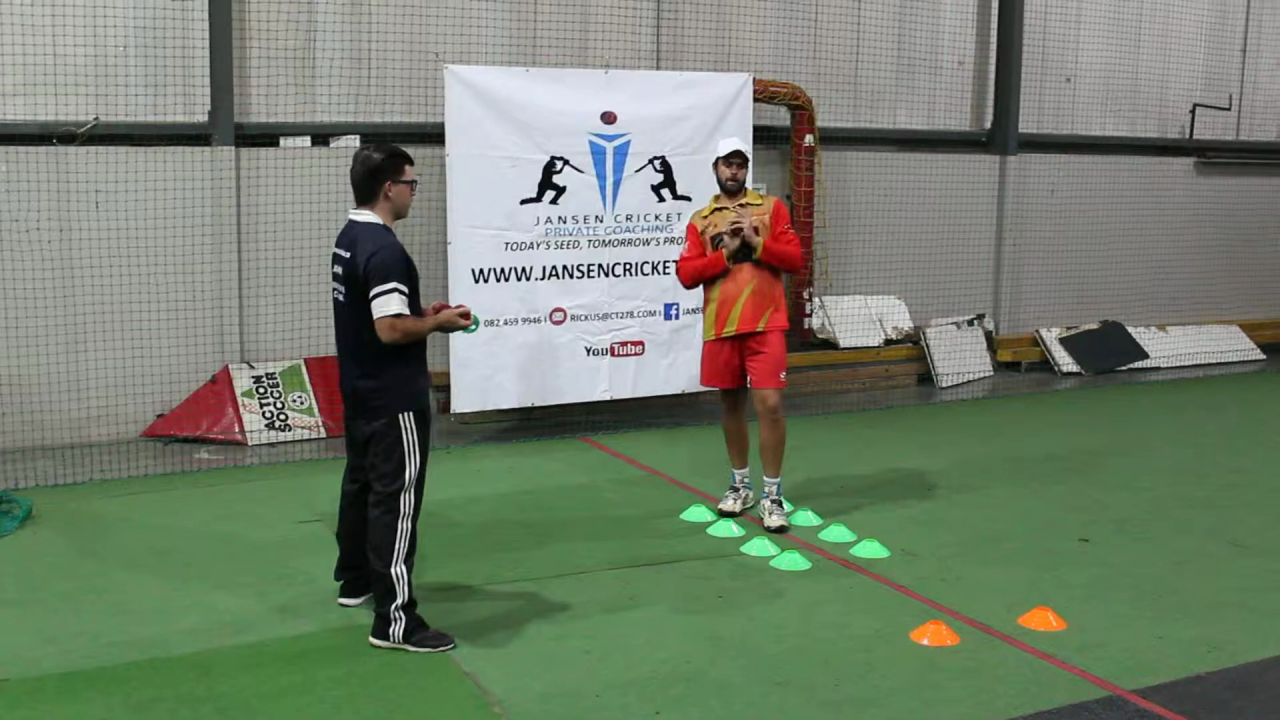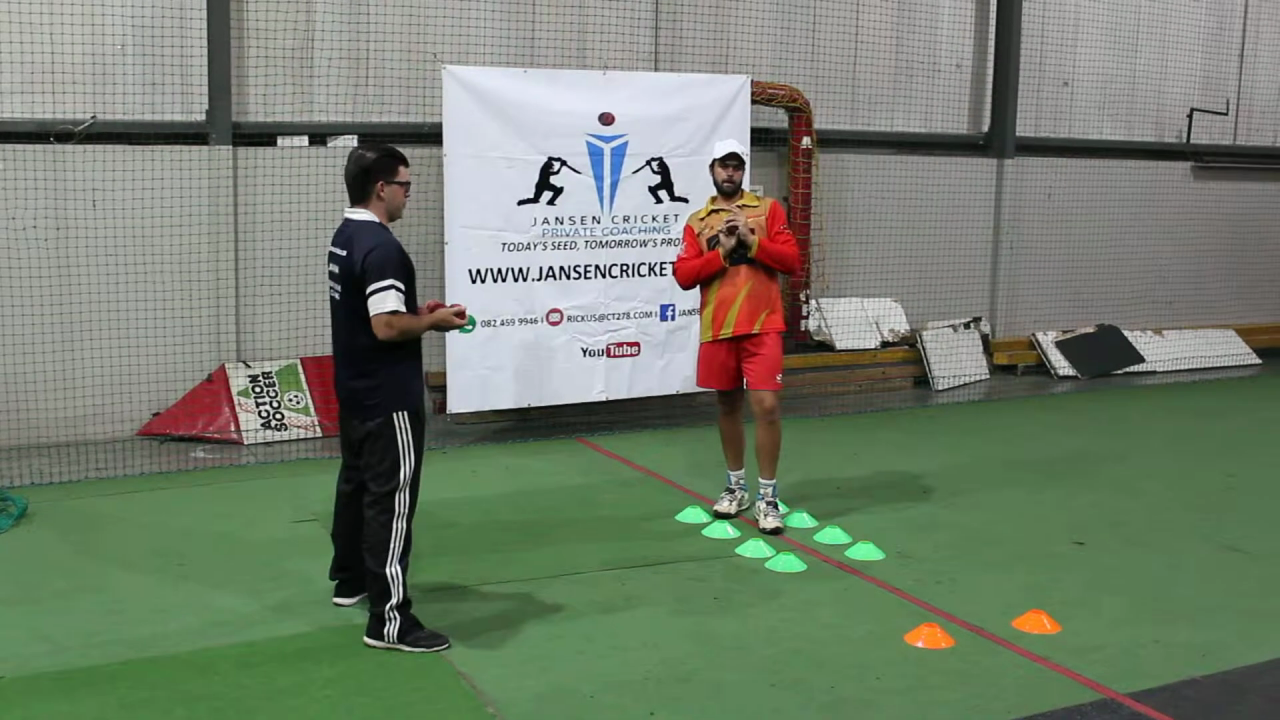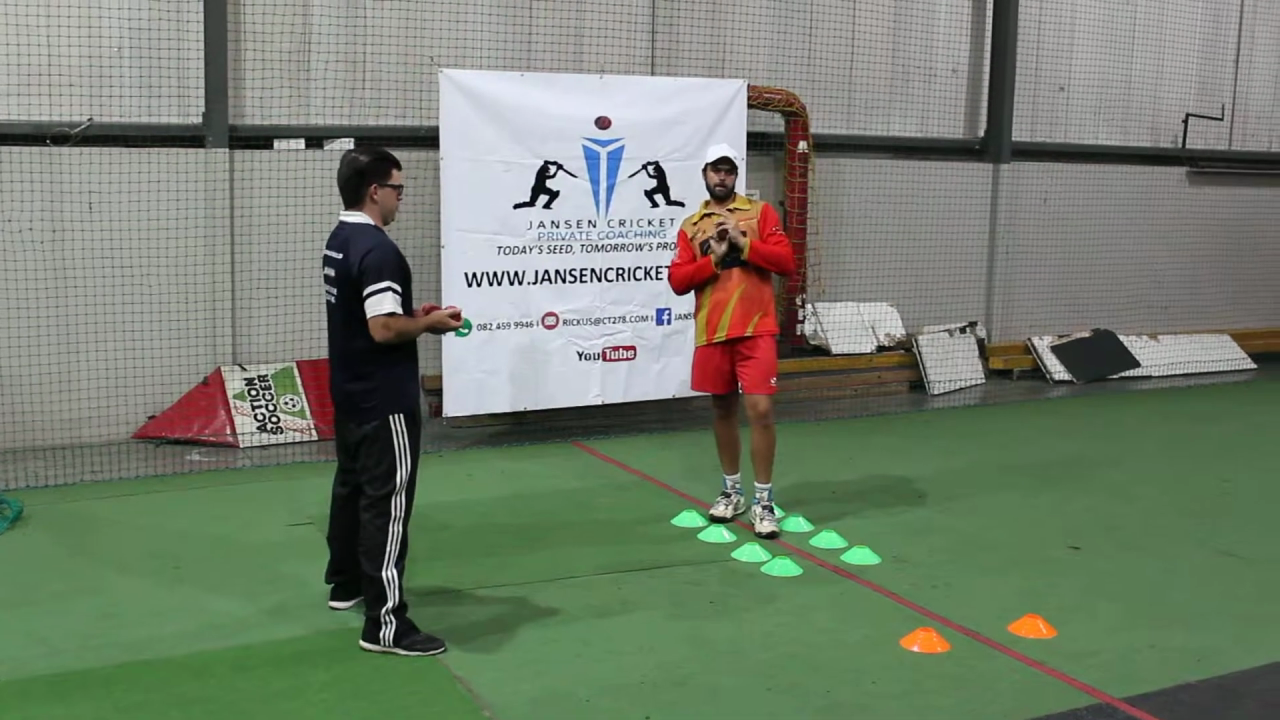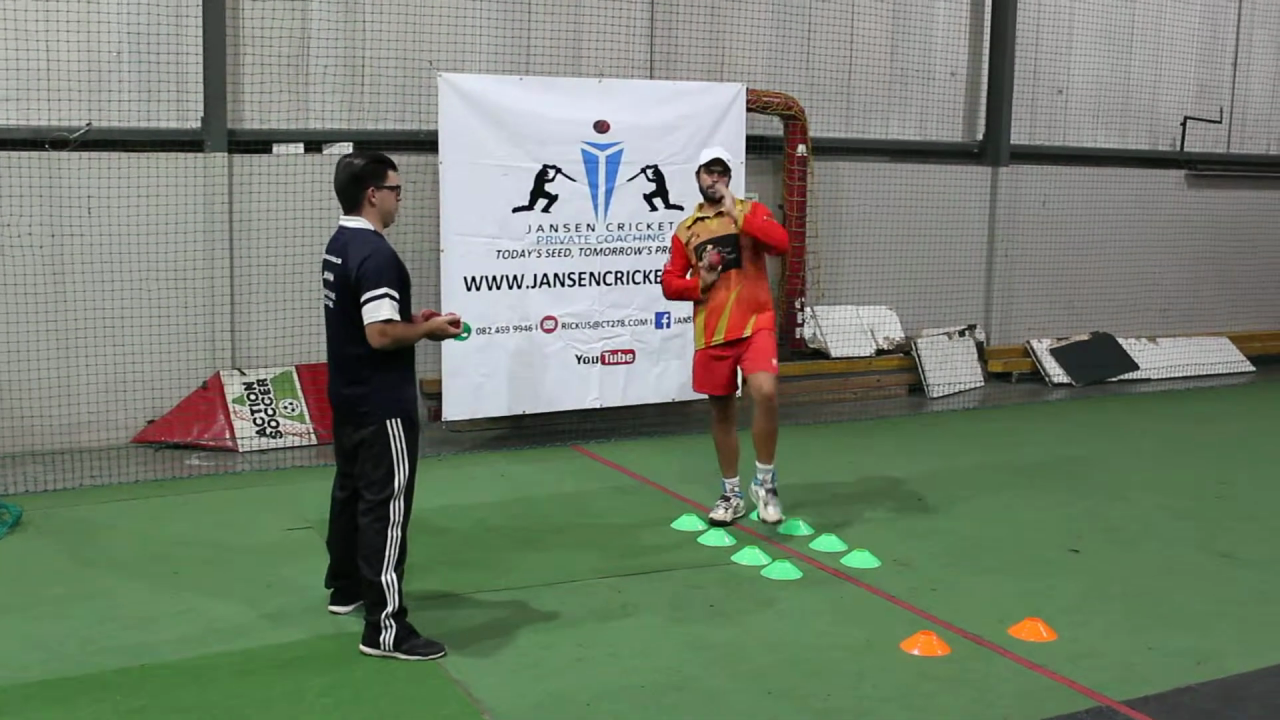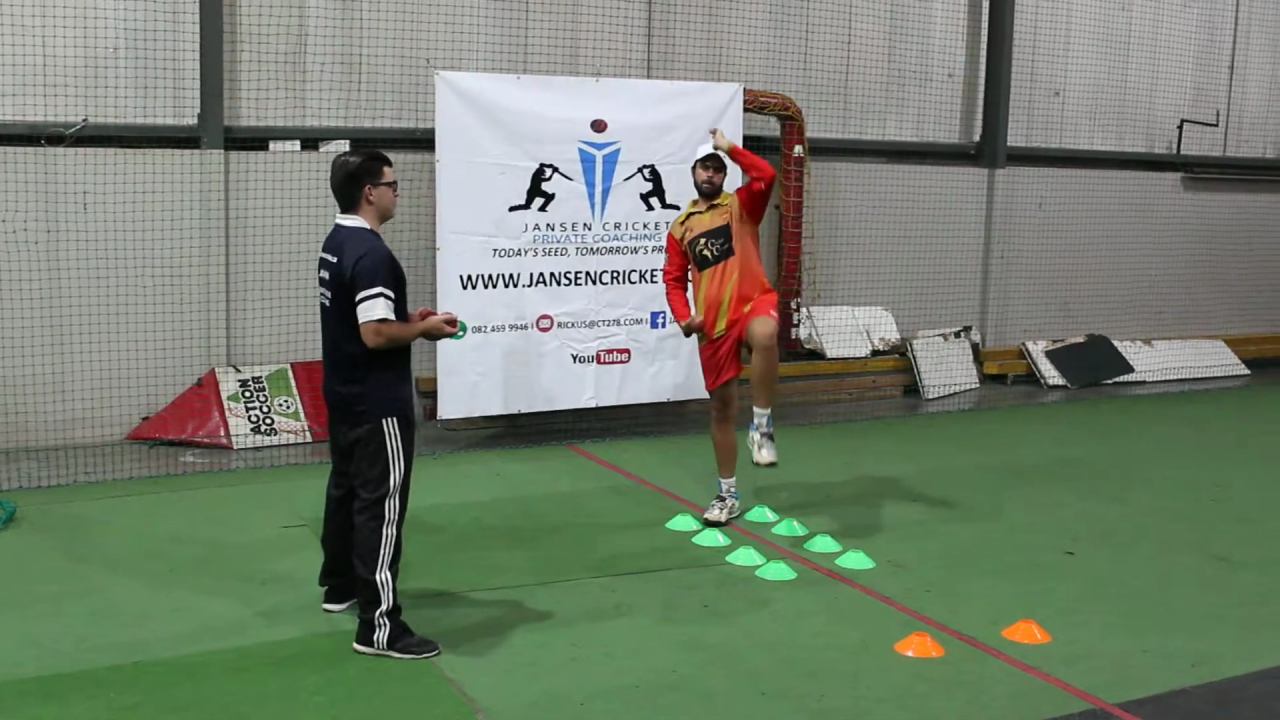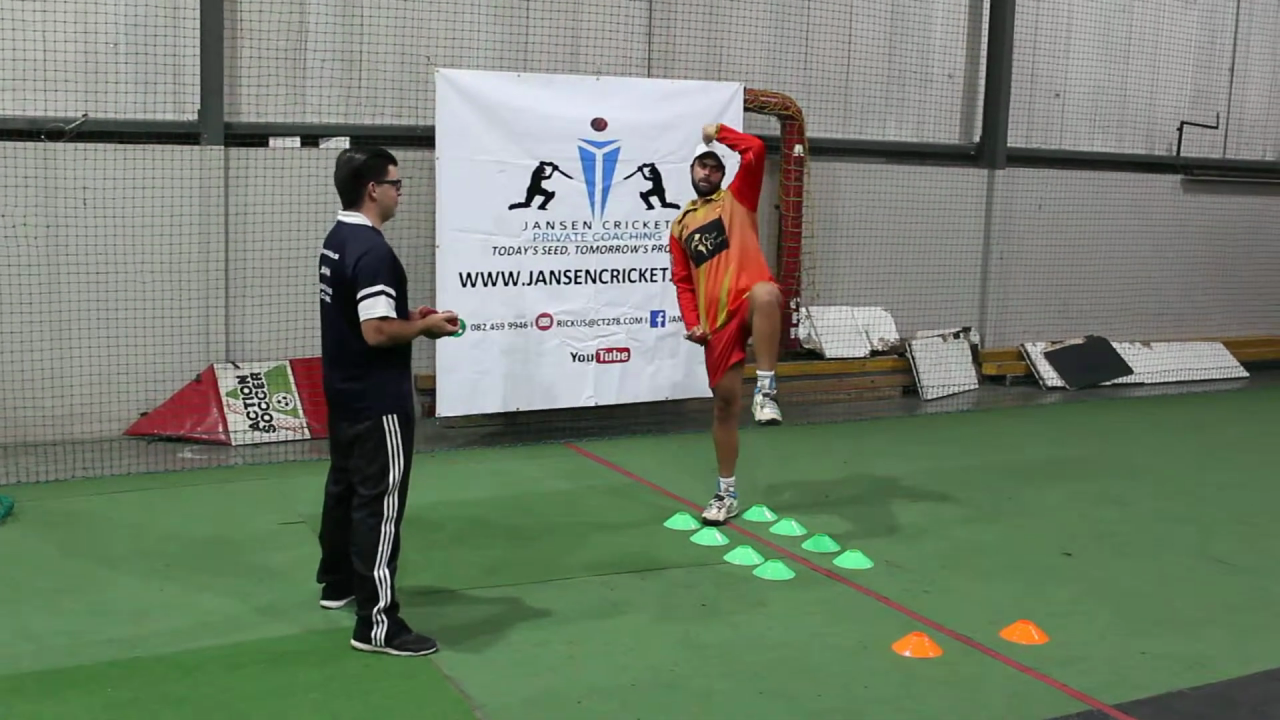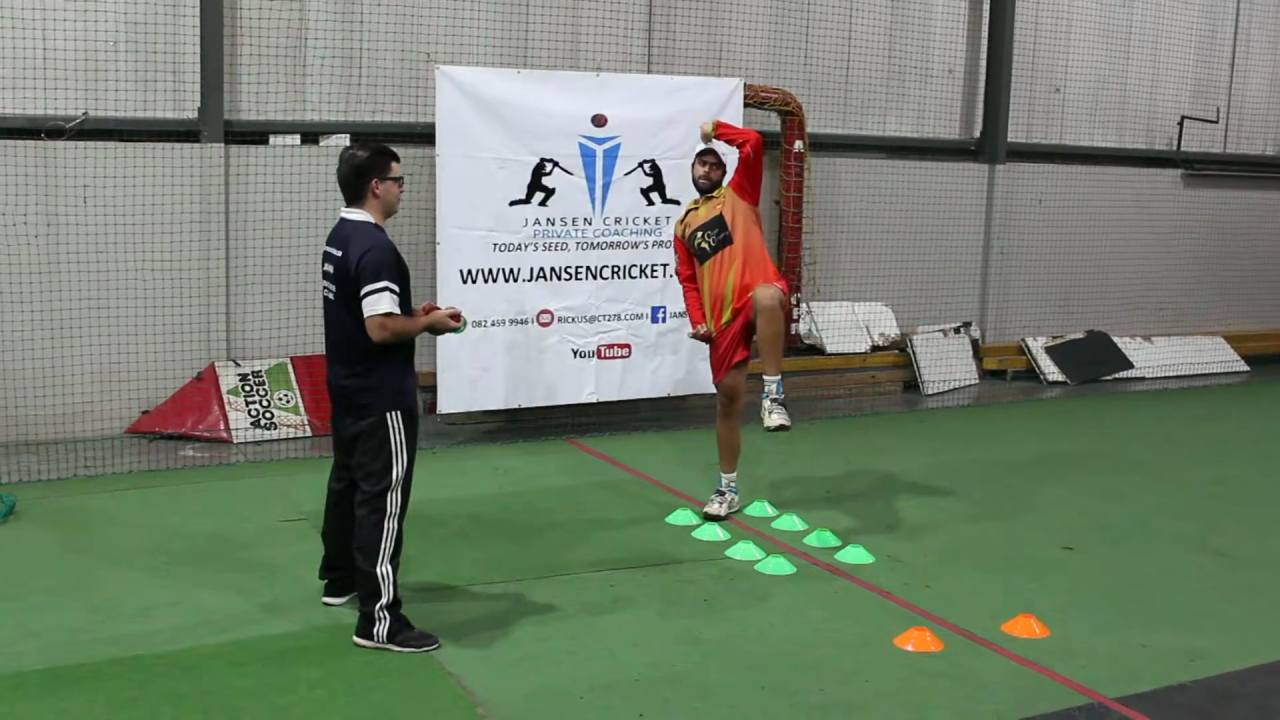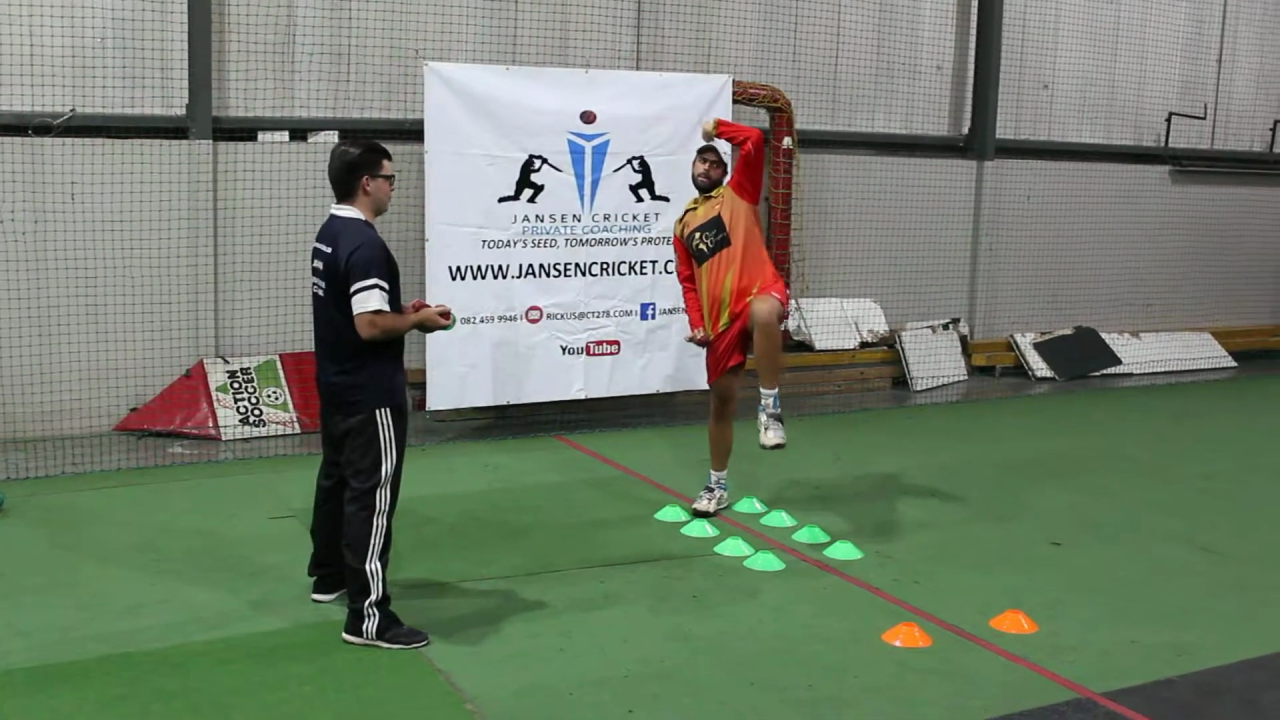
dt=0.4s
person 1, frame 1
left shoulder: (349, 237)
right shoulder: (384, 249)
right elbow: (390, 330)
left wrist: (420, 313)
right wrist: (438, 322)
left hip: (360, 391)
right hip: (393, 399)
left knee: (362, 484)
right knee: (395, 501)
left ankle: (355, 580)
right ankle: (394, 620)
person 1, frame 2
left shoulder: (345, 236)
right shoulder: (381, 247)
right elbow: (387, 327)
left wrist: (417, 311)
right wrist: (433, 321)
left hip: (355, 389)
right hip: (388, 398)
left knee: (357, 483)
right knee: (391, 500)
left ankle: (350, 579)
right ankle: (389, 620)
person 1, frame 3
left shoulder: (339, 241)
right shoulder: (377, 249)
right elbow: (385, 329)
left wrist: (412, 313)
right wrist: (430, 322)
left hip: (351, 392)
right hip: (384, 400)
left knee: (352, 486)
right knee: (387, 503)
left ankle: (346, 583)
right ankle: (385, 623)
person 1, frame 4
left shoulder: (339, 245)
right shoulder: (376, 255)
right elbow: (381, 335)
left wrist: (411, 318)
right wrist: (428, 330)
left hip: (349, 397)
right hip: (381, 405)
left knee: (351, 490)
right knee: (385, 508)
left ankle: (346, 587)
right ankle: (385, 627)
person 1, frame 5
left shoulder: (336, 242)
right shoulder: (371, 254)
right elbow: (376, 334)
left wrist: (407, 317)
right wrist: (424, 329)
left hip: (345, 395)
right hip: (377, 403)
left knee: (346, 489)
right knee: (380, 507)
left ankle: (340, 585)
right ankle: (378, 626)
person 1, frame 6
left shoulder: (337, 239)
right shoulder: (373, 251)
right elbow: (377, 332)
left wrist: (408, 316)
right wrist: (425, 326)
left hip: (345, 391)
right hip: (377, 400)
left knee: (345, 486)
right knee: (380, 503)
left ankle: (338, 582)
right ankle: (376, 622)
person 1, frame 7
left shoulder: (340, 236)
right shoulder: (375, 248)
right elbow: (381, 328)
left wrist: (410, 312)
right wrist: (429, 323)
left hip: (348, 388)
right hip: (381, 397)
left knee: (348, 482)
right knee: (382, 500)
left ankle: (340, 578)
right ankle: (378, 619)
person 1, frame 8
left shoulder: (329, 233)
right shoulder: (365, 245)
right elbow: (370, 326)
left wrist: (401, 310)
right wrist: (418, 321)
left hip: (337, 385)
right hip: (370, 394)
left knee: (337, 479)
right knee: (372, 497)
left ankle: (329, 575)
right ankle: (368, 615)
person 2, frame 1
left shoulder: (771, 208)
right shoulder: (700, 220)
left elbow: (795, 259)
right elbow: (687, 275)
left wrist: (756, 241)
right wrist: (725, 252)
left hip: (765, 325)
right hip: (720, 327)
left knee: (770, 405)
right knee: (732, 405)
left ankle: (772, 495)
right ankle: (740, 485)
person 2, frame 2
left shoulder: (768, 209)
right shoulder: (697, 221)
left elbow: (791, 260)
right elbow: (684, 276)
left wrist: (751, 240)
right wrist: (721, 252)
left hip: (762, 327)
right hip: (717, 329)
left knee: (766, 407)
right knee: (728, 406)
left ankle: (767, 496)
right ankle: (735, 486)
person 2, frame 3
left shoulder: (761, 212)
right shoulder: (691, 226)
left elbow: (785, 262)
right elbow: (677, 281)
left wrist: (743, 243)
right wrist: (713, 258)
left hip: (755, 330)
right hip: (712, 333)
left knee: (760, 410)
right knee: (723, 409)
left ankle: (763, 500)
right ankle: (731, 491)
person 2, frame 4
left shoulder: (752, 211)
right shoulder: (685, 230)
left elbow: (781, 244)
right elbow: (669, 284)
left wrist: (739, 217)
right wrist: (699, 285)
left hip: (755, 324)
right hip: (711, 333)
left knee: (765, 393)
right knee: (721, 411)
left ankle: (765, 482)
right ankle: (731, 493)
person 2, frame 5
left shoulder: (742, 203)
right shoulder: (680, 226)
left elbow: (767, 176)
right elbow: (674, 280)
left wrist: (730, 149)
right wrist: (684, 318)
left hip: (754, 304)
right hip: (714, 324)
left knee: (765, 336)
right knee: (722, 405)
left ankle: (762, 426)
right ankle: (727, 493)
person 2, frame 6
left shoulder: (738, 198)
right shoulder: (680, 225)
left elbow: (755, 150)
right elbow: (683, 282)
left wrist: (718, 132)
right wrist: (692, 323)
left hip: (751, 302)
right hip: (717, 318)
left knee: (766, 293)
right knee: (724, 402)
left ankle: (765, 390)
right ankle: (726, 492)
person 2, frame 7
left shoulder: (740, 194)
right shoulder: (684, 224)
left elbow: (753, 142)
right elbow: (688, 280)
left wrist: (715, 128)
right wrist: (698, 321)
left hip: (759, 297)
right hip: (722, 317)
left knee: (766, 297)
right knee: (728, 398)
left ankle: (774, 393)
right ankle: (728, 488)
person 2, frame 8
left shoulder: (739, 192)
right shoulder: (684, 224)
left elbow: (755, 140)
right elbow: (688, 281)
left wrist: (716, 127)
right wrist: (697, 324)
left hip: (760, 295)
right hip: (721, 319)
left knee: (764, 314)
right knee: (721, 401)
left ankle: (770, 407)
right ankle: (717, 486)
